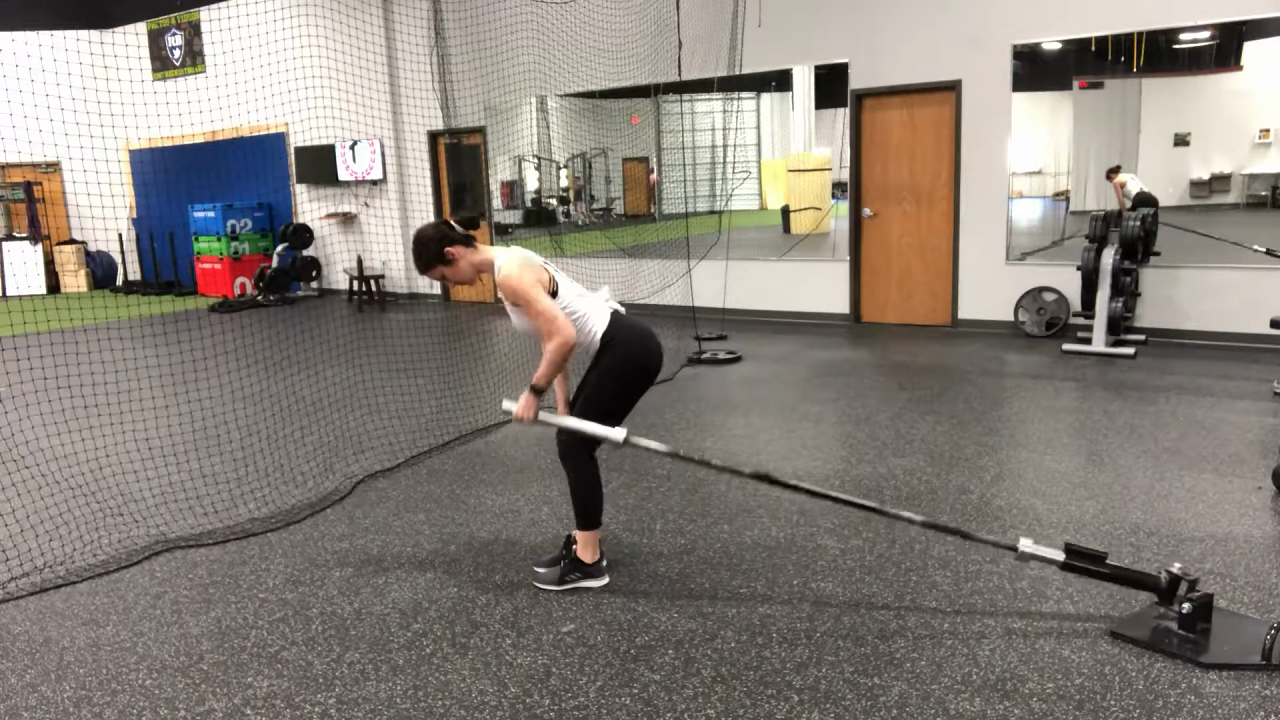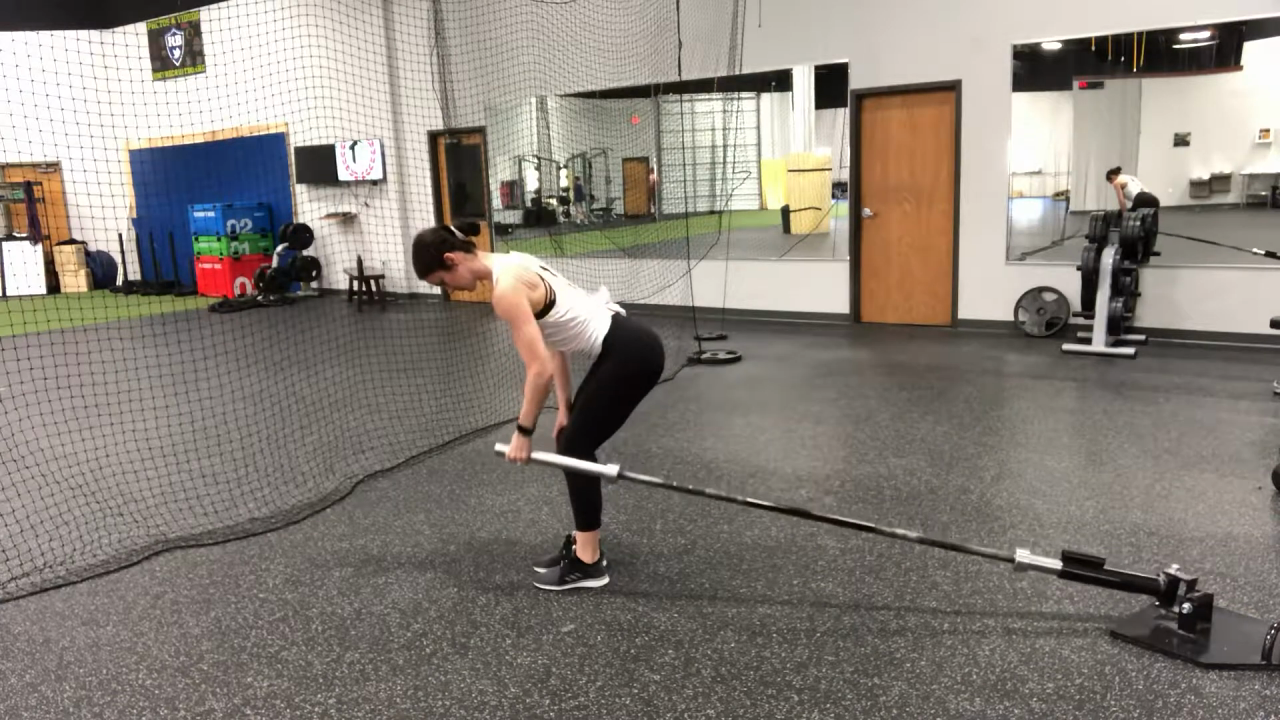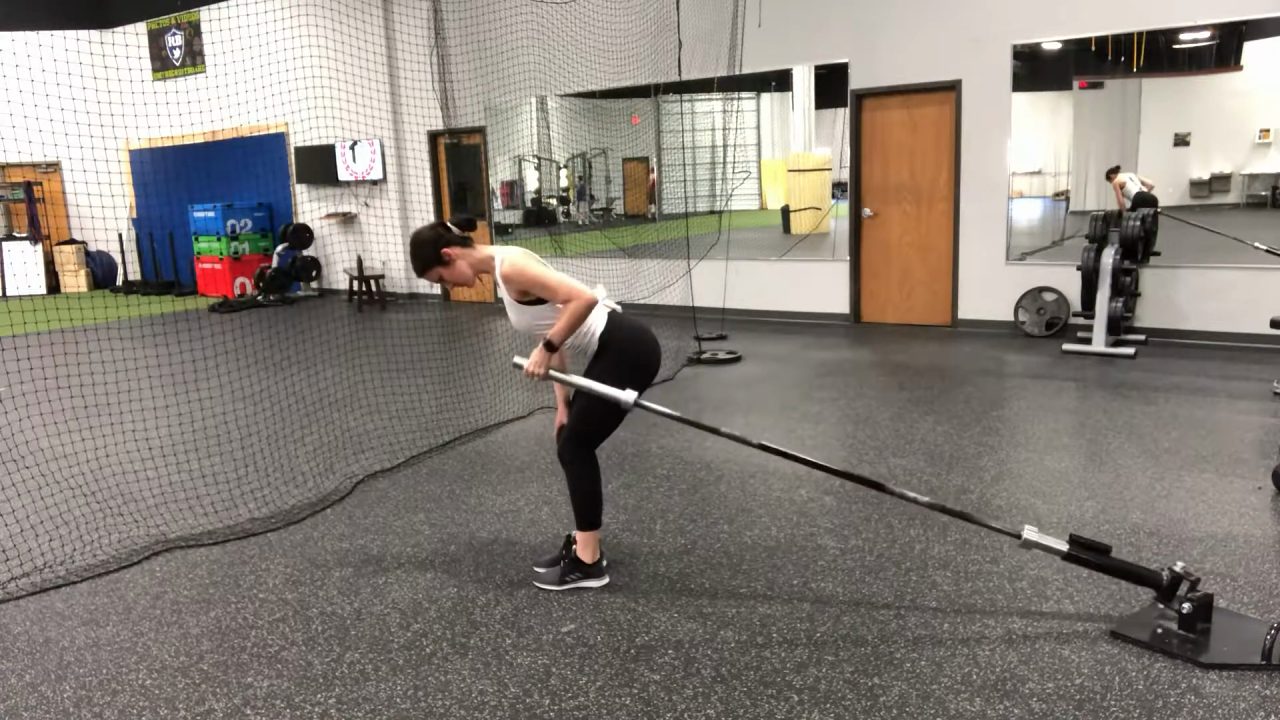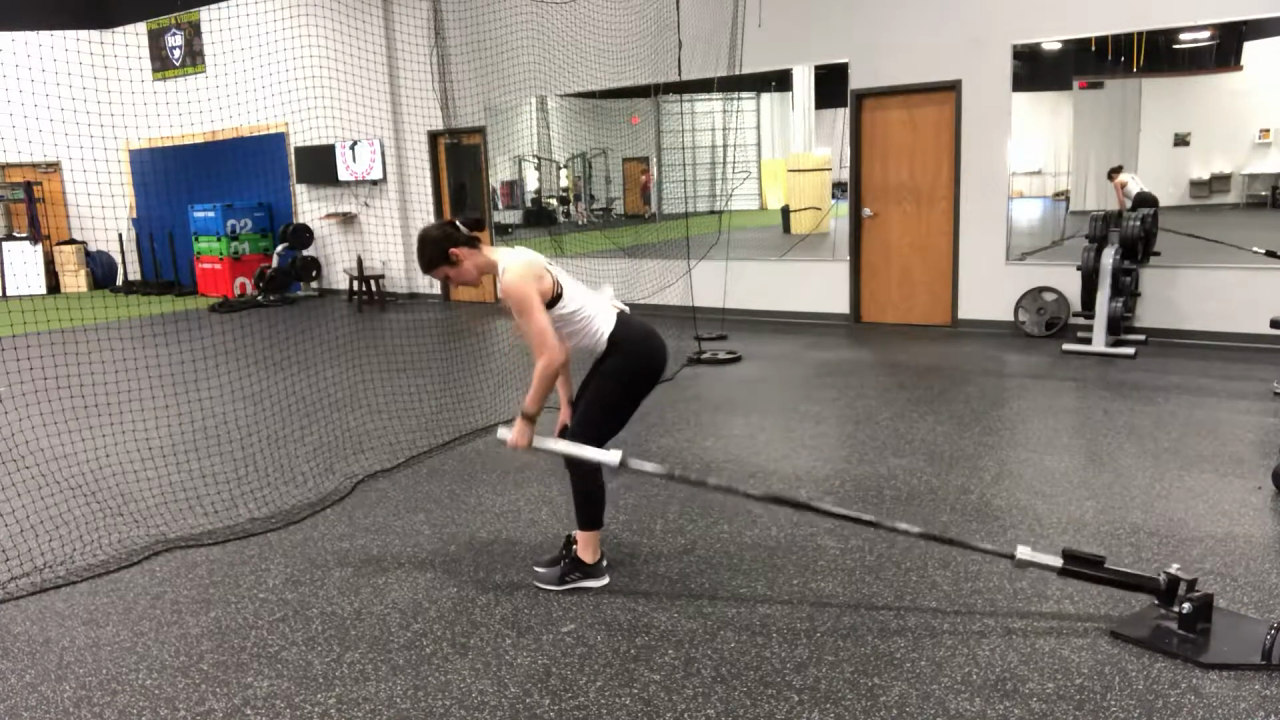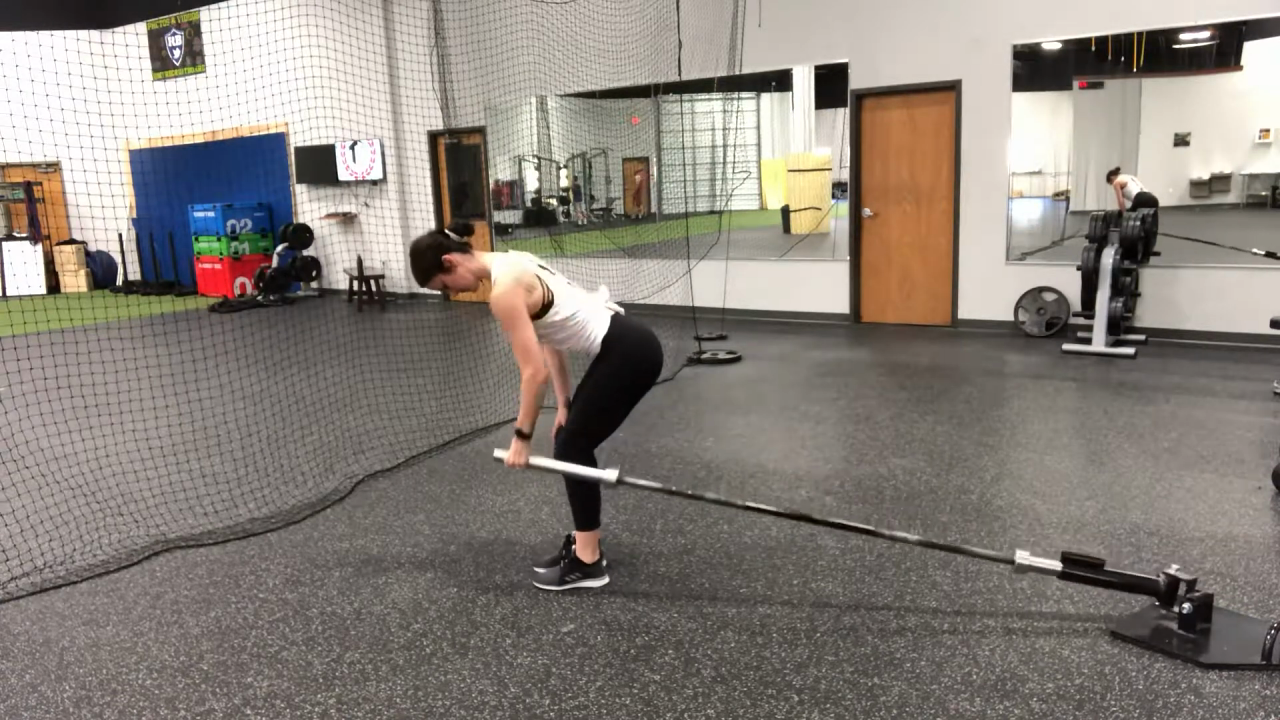
dt=1s
person 1, frame 1
left shoulder: (510, 274)
right shoulder: (511, 262)
left elbow: (564, 338)
right elbow: (555, 334)
left wrist: (533, 393)
right wrist: (563, 404)
left hip: (629, 351)
right hip: (619, 346)
left knee: (576, 448)
right knee: (572, 442)
left ankle: (588, 563)
right ankle: (583, 542)
person 1, frame 2
left shoulder: (507, 289)
right shoulder: (512, 266)
left elbow: (541, 370)
left wrist: (523, 433)
right wrist: (565, 407)
left hip: (632, 354)
right hip: (622, 347)
left knee: (576, 449)
right knee: (571, 444)
left ankle: (588, 562)
right ankle: (583, 544)
person 1, frame 3
left shoulder: (510, 267)
right shoulder: (504, 269)
left elbow: (584, 298)
right elbow: (553, 324)
left wrist: (544, 350)
right wrist: (563, 404)
left hip: (627, 350)
right hip: (614, 348)
left knee: (575, 448)
right knee: (571, 442)
left ankle: (588, 562)
right ankle: (583, 544)
person 1, frame 4
left shoulder: (514, 279)
right shoulder: (515, 262)
left elbow: (550, 359)
right elbow: (556, 335)
left wrist: (526, 420)
right wrist: (567, 404)
left hip: (634, 352)
right hip: (621, 347)
left knee: (581, 447)
right knee: (573, 440)
left ankle: (588, 563)
right ankle: (583, 543)
person 1, frame 5
left shoulder: (504, 290)
right shoulder: (511, 264)
left elbow: (535, 372)
left wrist: (521, 438)
right wrist: (564, 404)
left hip: (630, 354)
right hip: (620, 347)
left knee: (573, 448)
right knee: (569, 442)
left ankle: (587, 562)
right ankle: (582, 543)
